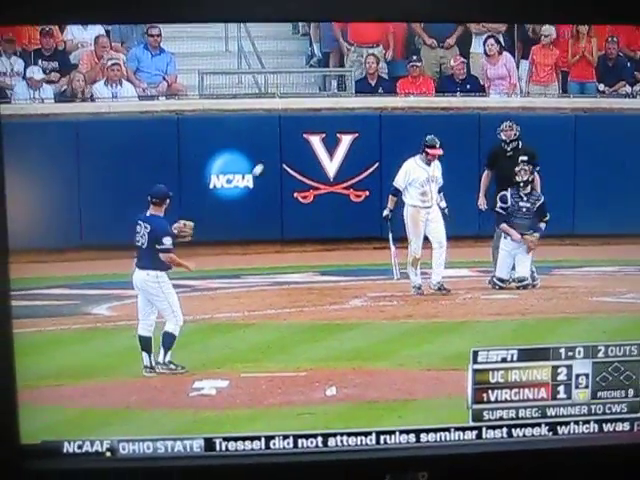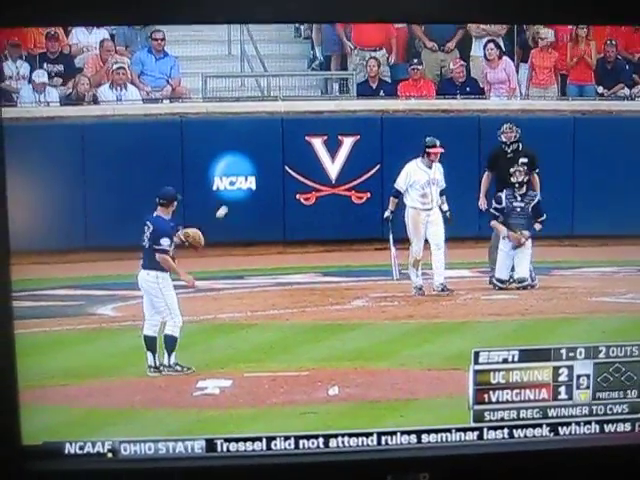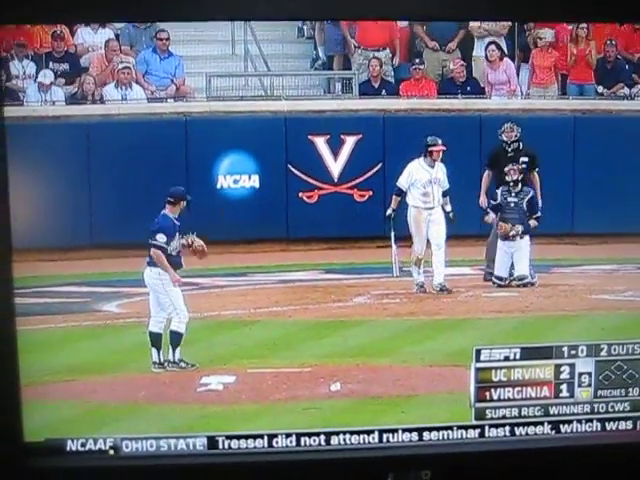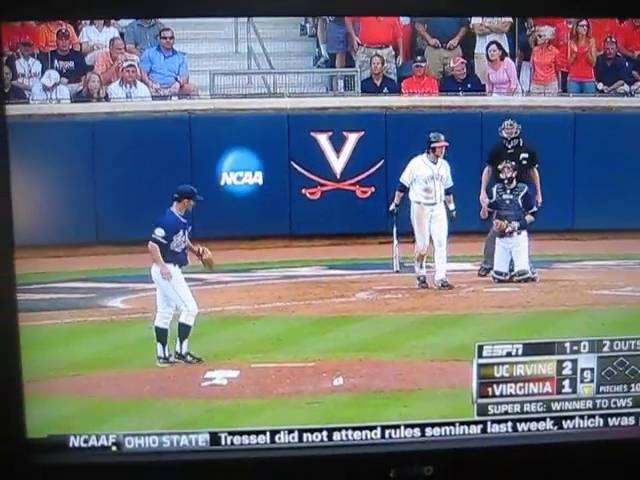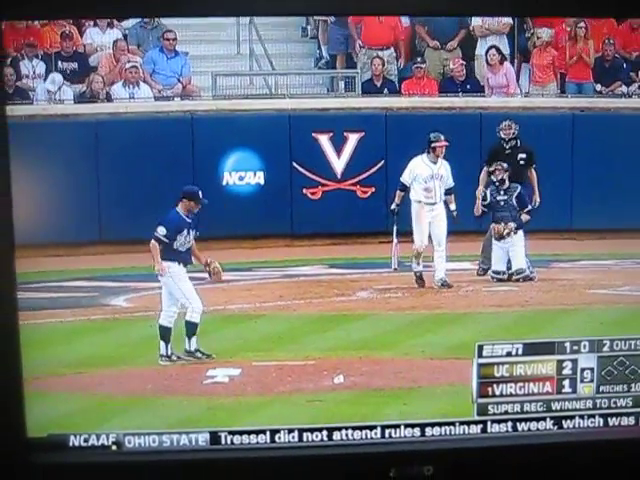
dt=0.1s
person 1, frame 1
left shoulder: (142, 219)
right shoulder: (162, 225)
right elbow: (165, 256)
right wrist: (185, 264)
left hip: (141, 274)
right hip: (155, 277)
left knee: (145, 321)
right knee: (175, 318)
left ankle: (148, 364)
right ankle: (164, 361)
person 1, frame 2
left shoulder: (152, 220)
right shoulder: (164, 226)
right elbow: (162, 256)
left wrist: (176, 239)
right wrist: (182, 274)
left hip: (145, 275)
right hip: (157, 277)
left knee: (151, 321)
right knee: (173, 320)
left ankle: (152, 364)
right ankle: (169, 364)
person 1, frame 3
left shoulder: (168, 220)
right shoulder: (166, 224)
right elbow: (155, 251)
left wrist: (186, 242)
right wrist: (171, 273)
left hip: (157, 275)
right hip: (161, 275)
left knee: (158, 317)
right knee: (180, 315)
left ankle: (157, 360)
right ankle: (174, 360)
person 1, frame 4
left shoulder: (181, 218)
right shoulder: (169, 220)
right elbow: (152, 244)
left wrist: (193, 248)
right wrist: (162, 266)
left hip: (166, 271)
right hip: (168, 271)
left knee: (164, 313)
right knee: (189, 308)
left ankle: (162, 355)
right ankle: (181, 352)
person 1, frame 5
left shoulder: (192, 218)
right shoulder: (171, 220)
right elbow: (154, 242)
left wrist: (202, 260)
right wrist: (158, 263)
left hip: (179, 269)
right hip: (171, 268)
left knee: (169, 311)
right knee: (194, 306)
left ankle: (165, 353)
right ankle: (191, 349)
person 2, frame 1
left shoulder: (528, 152)
right shoulder: (495, 152)
left elbow: (534, 175)
right elbow: (487, 174)
right wrist: (481, 195)
right knee: (501, 234)
left ankle: (528, 271)
person 2, frame 2
left shoulder: (528, 154)
right shoulder: (496, 154)
left elbow: (534, 176)
right elbow: (488, 175)
right wrist: (482, 196)
right knee: (498, 234)
right ankle: (495, 272)
person 2, frame 3
left shoulder: (528, 153)
right shoulder: (496, 153)
left elbow: (534, 175)
right elbow: (488, 174)
left wrist: (538, 196)
right wrist: (482, 194)
right knee: (497, 232)
right ankle: (490, 268)
person 2, frame 4
left shoulder: (528, 150)
right shoulder: (497, 149)
left elbow: (533, 171)
right elbow: (488, 170)
left wrist: (538, 193)
right wrist: (483, 191)
right ankle: (487, 264)
person 2, frame 5
left shoulder: (525, 150)
right shoulder: (495, 150)
left elbow: (531, 171)
right elbow: (486, 171)
left wrist: (536, 193)
right wrist: (480, 190)
right ankle: (484, 264)
person 3, frame 1
left shoulder: (437, 165)
right shoulder: (410, 165)
right elbow: (396, 189)
left wrist: (443, 205)
right wrist: (388, 209)
left hip: (433, 210)
right hip: (414, 211)
left knee: (440, 244)
right knee: (415, 249)
left ankle: (436, 282)
right ankle: (416, 284)
person 3, frame 2
left shoulder: (438, 168)
right shoulder: (411, 168)
right elbow: (397, 190)
left wrist: (445, 209)
right wrist: (390, 210)
left hip: (434, 212)
right hip: (415, 213)
left knee: (439, 246)
right knee: (416, 251)
left ankle: (439, 283)
right ankle: (417, 285)
person 3, frame 3
left shoulder: (441, 168)
right shoulder: (414, 167)
right elbow: (400, 189)
left wrist: (449, 209)
right wrist: (392, 209)
left hip: (436, 212)
right hip: (417, 212)
left knee: (439, 246)
right knee: (419, 249)
left ankle: (439, 283)
right ankle: (419, 282)
person 3, frame 4
left shoulder: (444, 165)
right shoulder: (416, 163)
left elbow: (447, 188)
right elbow: (403, 184)
left wrist: (452, 208)
right wrist: (395, 204)
left hip: (438, 208)
right hip: (420, 208)
left knee: (441, 243)
right knee: (422, 245)
left ankle: (440, 279)
right ankle: (421, 276)
person 3, frame 5
left shoulder: (445, 165)
right shoulder: (417, 163)
left elbow: (448, 189)
right elbow: (403, 184)
left wrist: (453, 208)
right wrist: (396, 203)
left hip: (438, 208)
right hip: (420, 207)
left knee: (440, 243)
right knee: (421, 243)
left ankle: (440, 278)
right ankle: (417, 270)
person 4, frame 1
left shoulder: (538, 198)
right shoulder: (507, 195)
left elbow: (544, 220)
right elbow: (499, 221)
left wrist: (536, 234)
right wrist: (513, 233)
left hip: (525, 243)
right hip: (507, 241)
left knee: (523, 283)
right knee: (498, 284)
left ankle: (529, 273)
person 4, frame 2
left shoulder: (534, 197)
right shoulder: (503, 196)
left elbow: (540, 221)
right elbow: (493, 220)
left wrist: (528, 233)
right wrist: (501, 229)
left hip: (524, 243)
right hip: (506, 242)
left knee: (522, 284)
right knee: (498, 284)
left ankle: (528, 274)
person 4, frame 3
left shoulder: (528, 194)
right shoulder: (500, 193)
left elbow: (536, 220)
right elbow: (488, 217)
left wrist: (521, 228)
right wrist: (490, 217)
left hip: (521, 240)
right hip: (504, 240)
left knee: (523, 281)
right knee: (499, 282)
left ankle: (527, 271)
person 4, frame 4
left shoulder: (523, 190)
right shoulder: (496, 190)
left elbow: (532, 215)
right elbow: (484, 216)
left wrist: (517, 224)
right wrist: (484, 208)
left hip: (519, 236)
right hip: (502, 236)
left knee: (523, 276)
right knee: (499, 277)
left ankle: (528, 267)
person 4, frame 5
left shoulder: (516, 190)
right shoulder: (490, 192)
left elbow: (528, 213)
right elbow: (477, 213)
left wrist: (514, 224)
right wrist: (479, 198)
left hip: (515, 235)
right hip: (498, 237)
left knee: (522, 275)
right knee: (497, 276)
left ankle: (525, 266)
